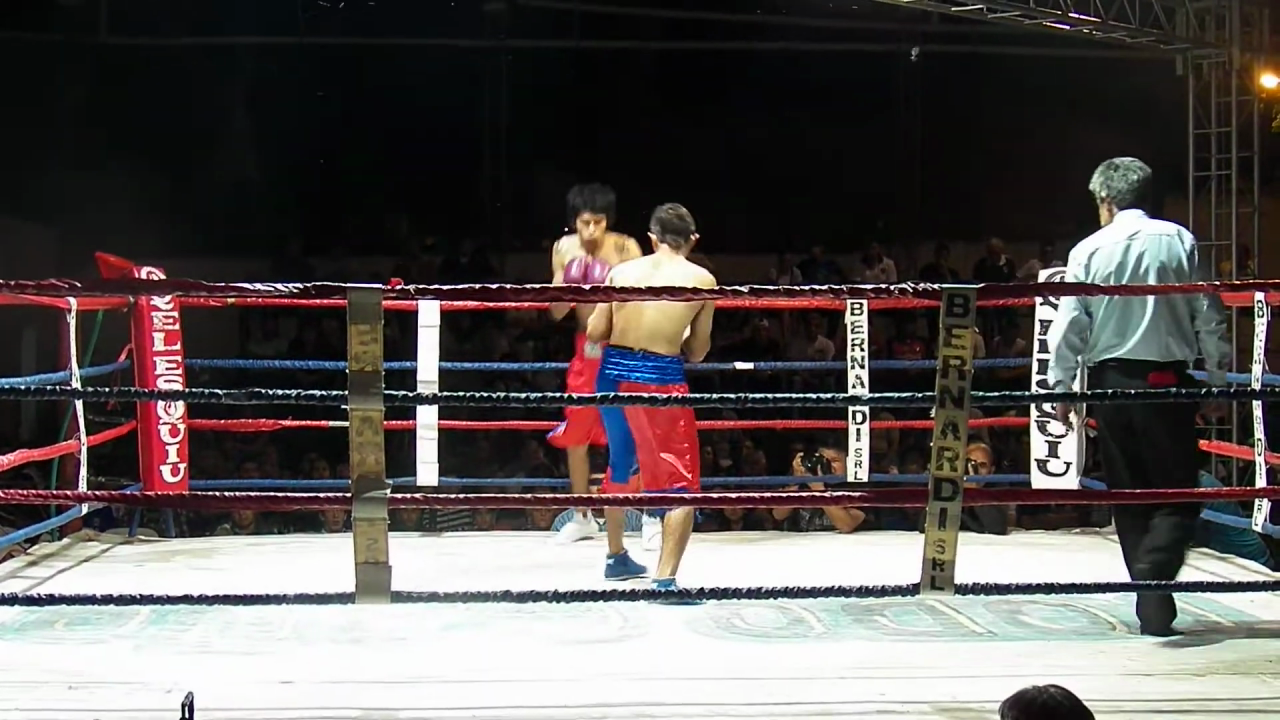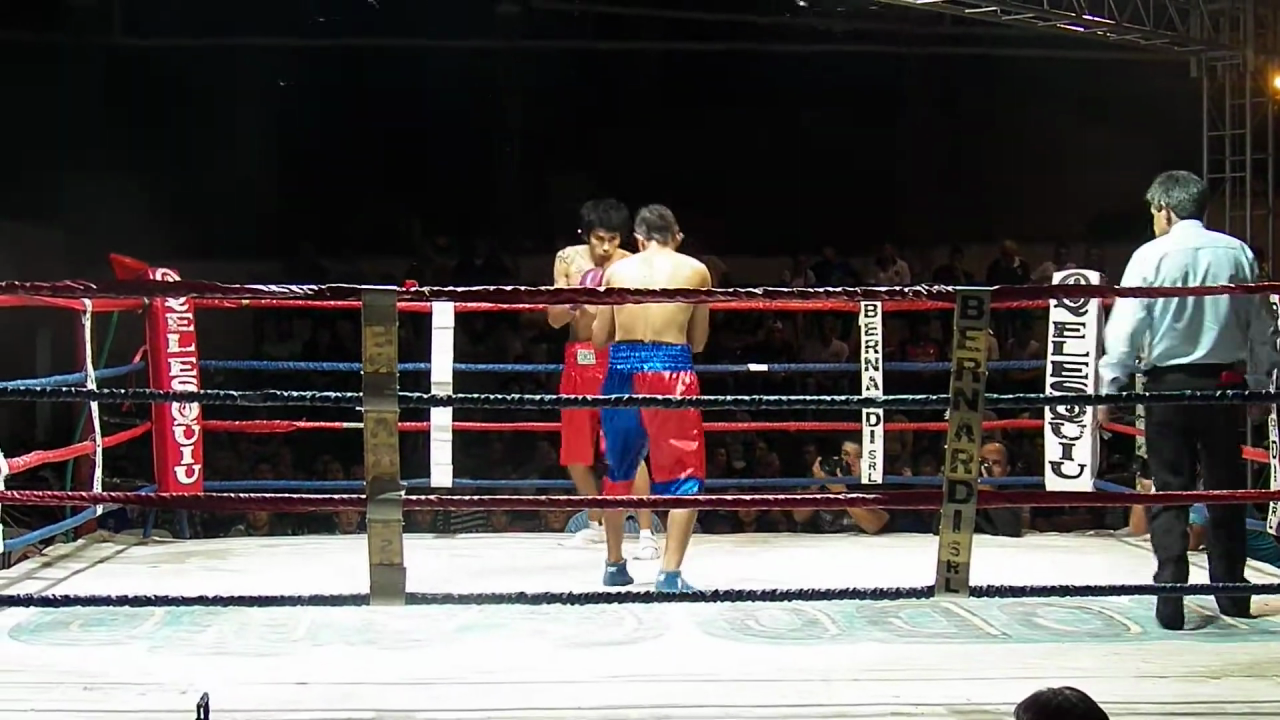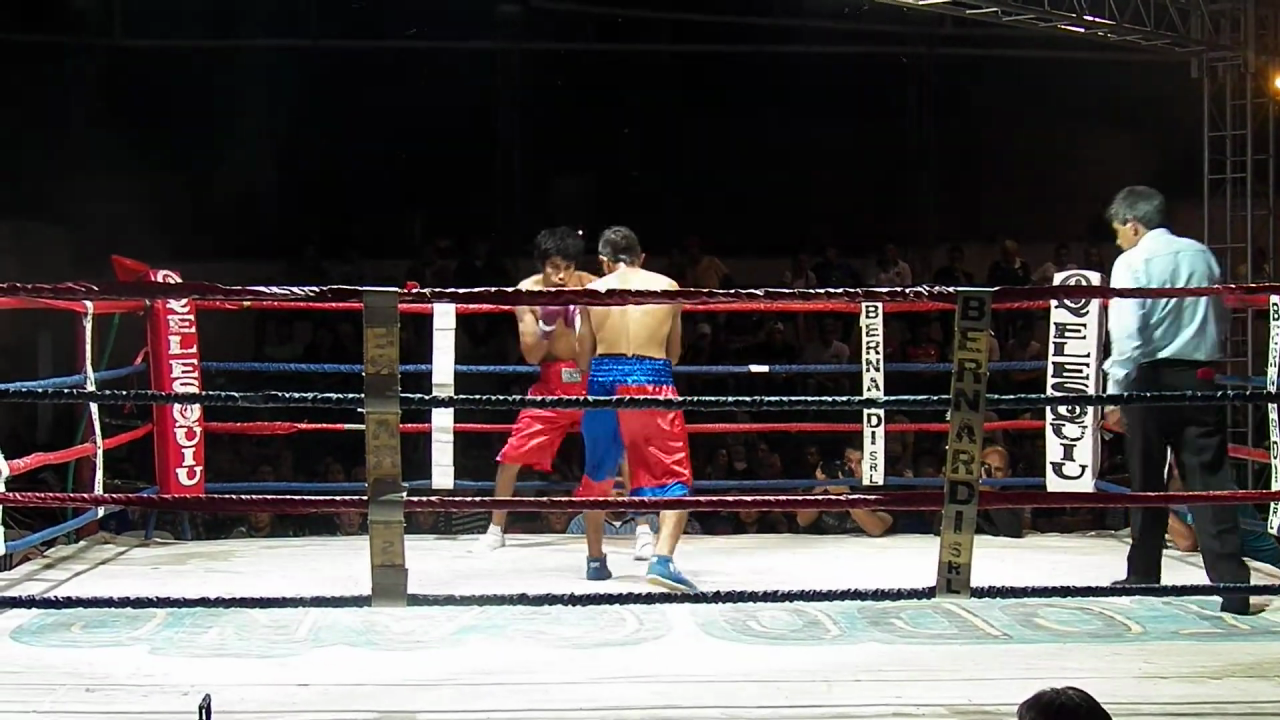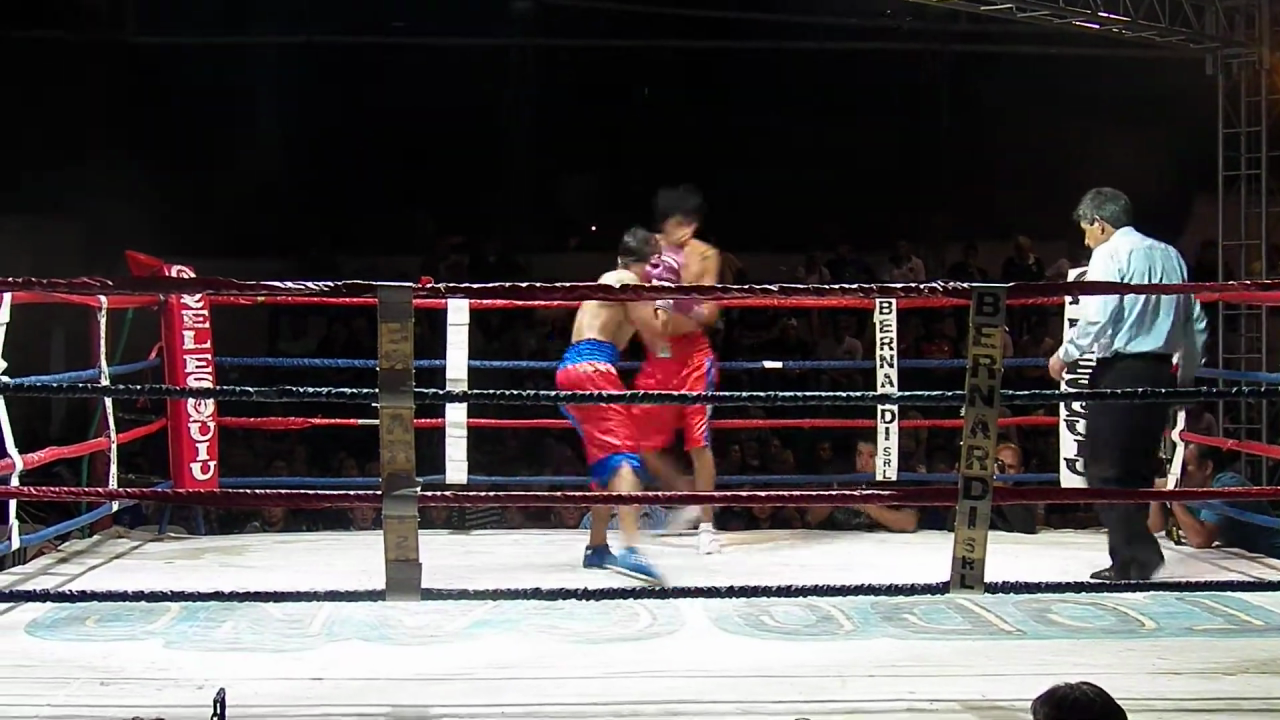
dt=0.5s
person 1, frame 1
left shoulder: (1087, 251)
right shoulder: (1178, 240)
left elbow: (1066, 329)
right elbow: (1209, 317)
left wrist: (1061, 386)
right wrist: (1217, 377)
left hip: (1109, 384)
right hip: (1164, 383)
left knee: (1131, 498)
right knee: (1177, 495)
left ankle: (1153, 608)
right ankle: (1154, 587)
person 1, frame 2
left shoulder: (1151, 256)
right shoulder: (1237, 252)
left elbow: (1125, 329)
left wrist: (1108, 386)
left hip: (1169, 383)
right hip: (1223, 381)
left knee: (1169, 492)
right knee: (1226, 488)
left ankle: (1172, 585)
right ankle: (1232, 592)
person 1, frame 3
left shoulder: (1133, 262)
right shoulder: (1202, 256)
left elbow: (1126, 335)
right elbow: (1218, 322)
left wrist: (1115, 392)
left hip: (1152, 380)
right hip: (1198, 379)
left knee: (1147, 482)
right knee: (1210, 482)
left ankle: (1143, 574)
right ankle: (1231, 582)
person 1, frame 4
left shoulder: (1110, 254)
right shoulder: (1168, 255)
left elbow: (1097, 318)
right elbow: (1195, 321)
left wrist: (1065, 355)
right wrist: (1189, 370)
left hip: (1121, 371)
right hip: (1160, 373)
left knee: (1103, 467)
right knee: (1136, 469)
left ankle: (1139, 552)
right ankle: (1128, 561)
person 2, frame 1
left shoulder: (622, 271)
right shoulder: (702, 280)
left elbow: (594, 333)
right elbow: (696, 353)
left hip: (614, 375)
right hip: (661, 381)
left knee: (621, 467)
right knee: (680, 483)
left ankle: (616, 556)
right ankle: (665, 579)
person 2, frame 2
left shoulder: (617, 270)
right shoulder: (696, 270)
left elbow: (599, 337)
right elbow: (698, 341)
left hip: (622, 370)
right hip: (672, 372)
left knee: (618, 472)
right knee: (685, 475)
left ankle: (615, 564)
right ankle: (669, 573)
person 2, frame 3
left shoulder: (593, 292)
right shoulder: (668, 287)
left elbow: (584, 360)
right elbow: (673, 354)
left hip: (604, 384)
right hip: (652, 385)
left knee: (597, 475)
right knee: (672, 479)
left ankle: (595, 560)
right ankle: (662, 558)
person 2, frame 4
left shoulder: (609, 280)
right shoulder: (633, 284)
right elbow: (656, 340)
left wrist: (655, 304)
right wrist: (666, 306)
left hip: (572, 367)
right hip: (594, 367)
left knee: (601, 456)
right knee: (621, 457)
left ankle: (597, 547)
right ankle: (630, 550)
person 3, frame 1
left shoulder: (625, 248)
right shoulder: (563, 250)
right elbow: (556, 311)
right wrist: (570, 289)
right hip: (588, 348)
right knee: (573, 436)
right ankle: (584, 517)
person 3, frame 2
right shoulder: (567, 259)
right elbow: (554, 319)
right hip: (578, 361)
right knee: (575, 453)
left ankle: (646, 533)
right ankle: (597, 522)
person 3, frame 3
left shoulder: (591, 286)
right shoulder: (527, 292)
right elbow: (532, 356)
right wrist: (546, 325)
right hip: (552, 381)
right knee: (511, 455)
right ankle: (495, 530)
person 3, frame 4
left shoulder: (706, 256)
left elbow: (709, 314)
left wrist: (692, 309)
left hip: (693, 353)
right hip: (657, 355)
left knee: (697, 439)
right knee: (643, 439)
left ankle: (705, 526)
right ankle: (684, 502)
